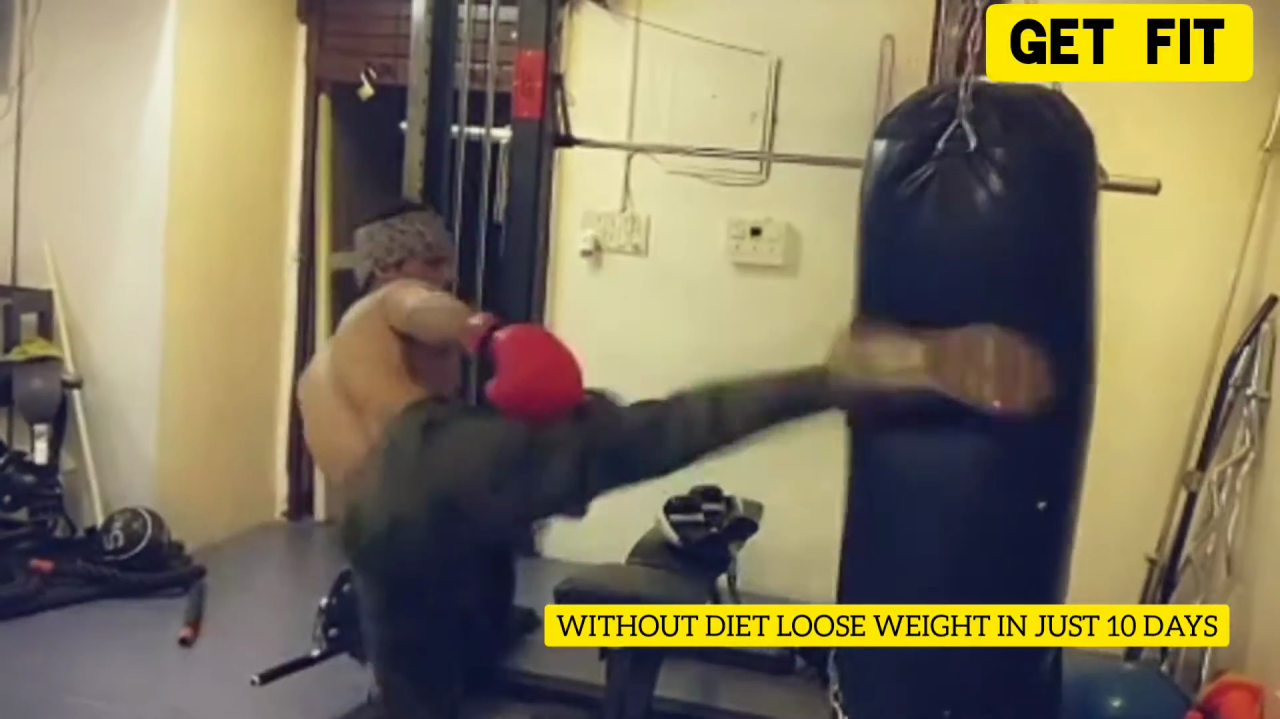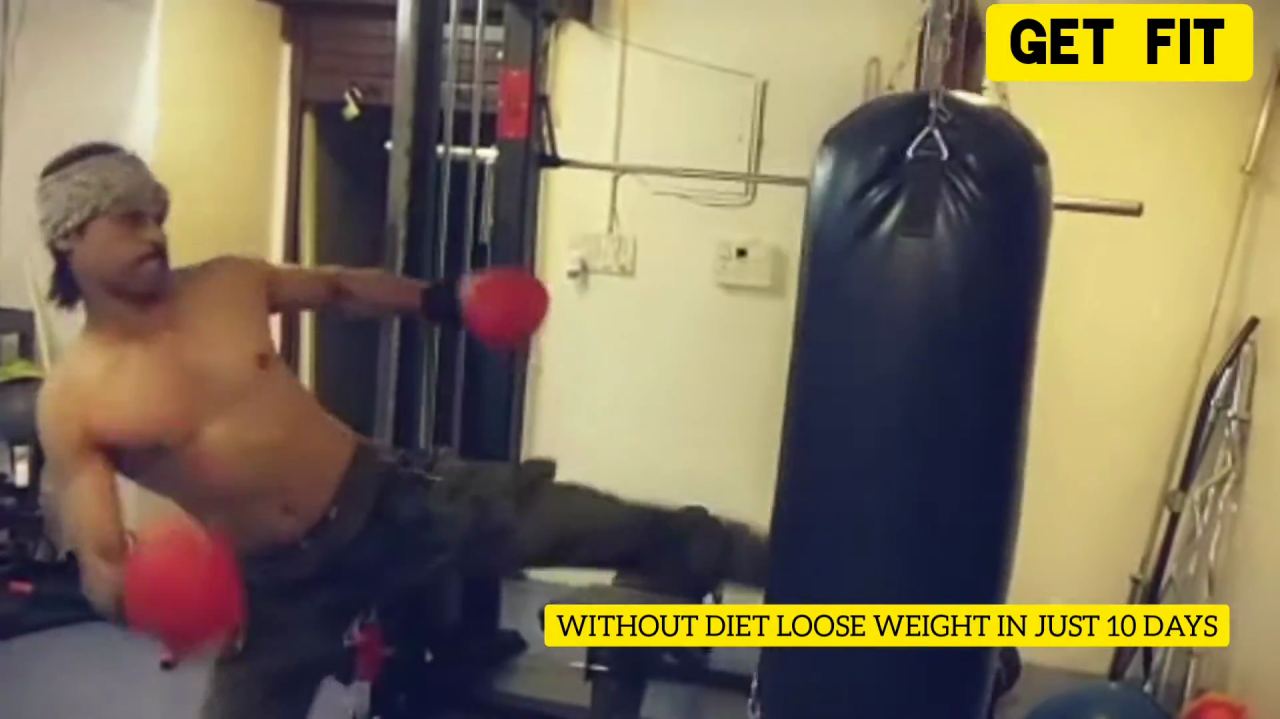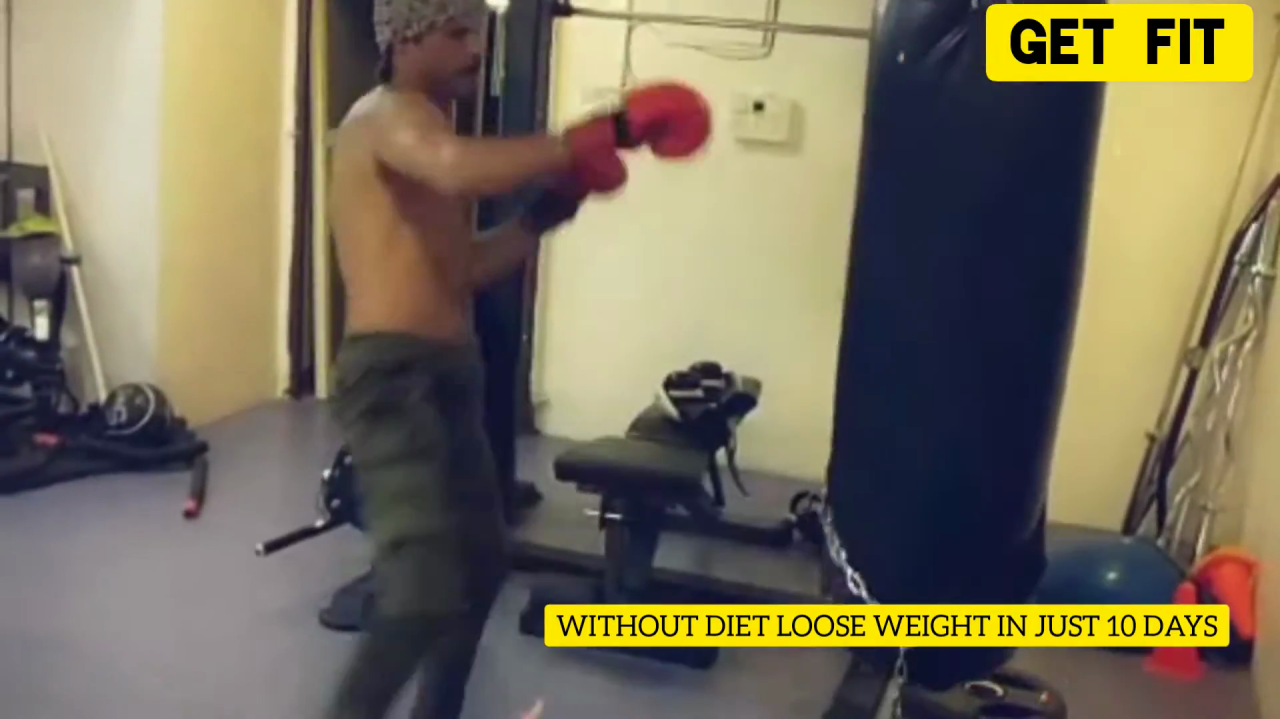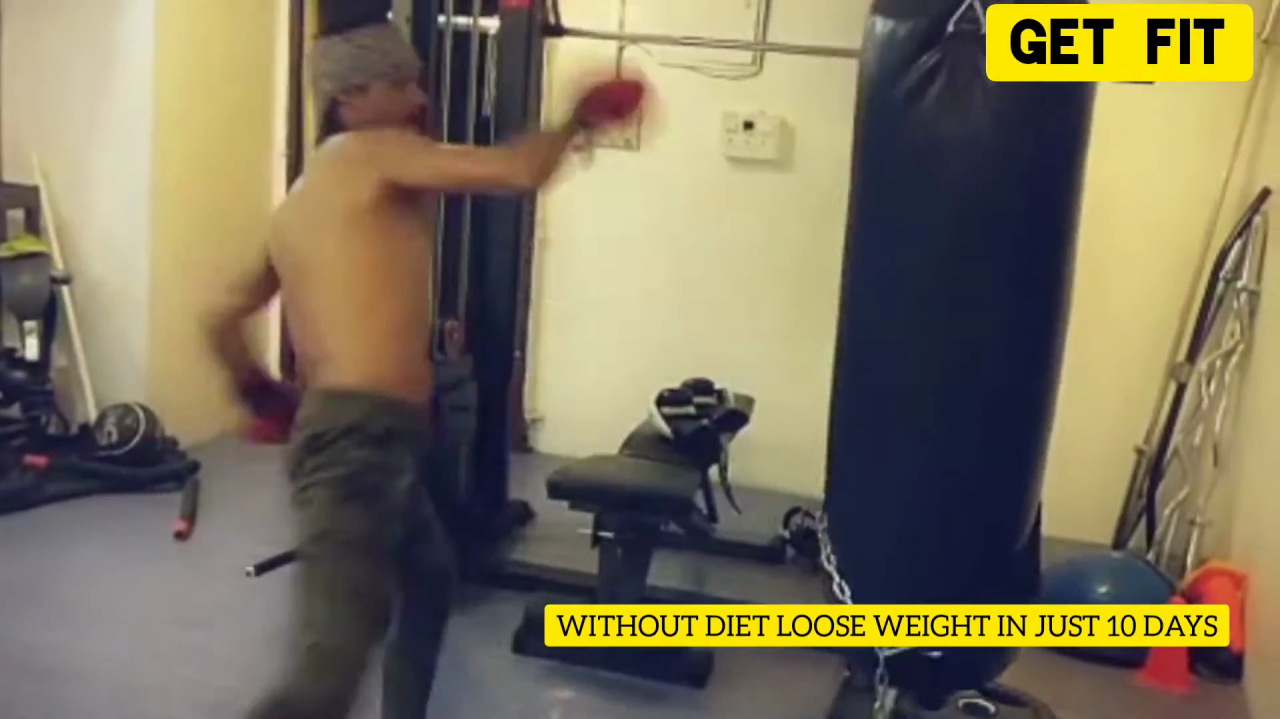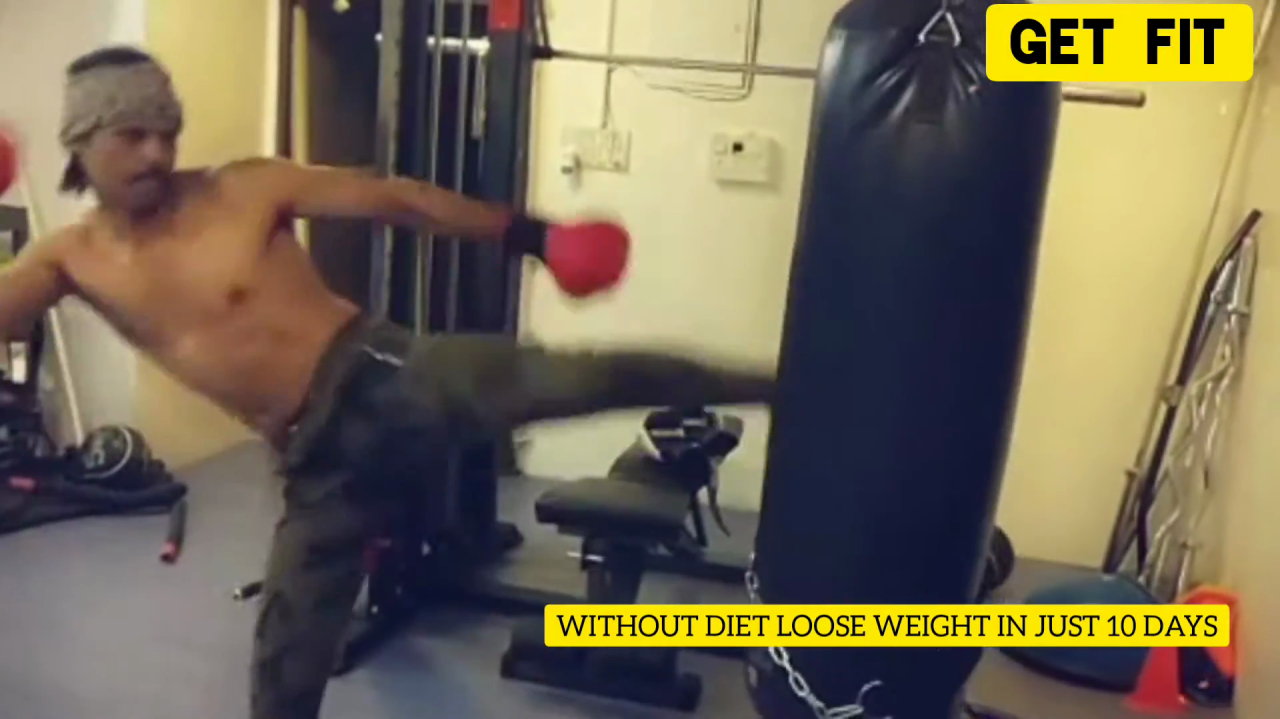
dt=1s
person 1, frame 1
left shoulder: (318, 376)
right shoulder: (393, 303)
right elbow: (431, 313)
right wrist: (484, 336)
left hip: (375, 524)
right hip: (429, 457)
right knee: (663, 427)
right ankle: (868, 370)
person 1, frame 2
left shoulder: (229, 283)
right shoulder: (75, 400)
left elbow: (334, 286)
right elbow: (104, 567)
left wrist: (439, 301)
right wrist: (134, 588)
left hip: (380, 503)
right hip: (280, 577)
left knee: (585, 526)
left ankle: (778, 568)
person 1, frame 3
left shoulder: (416, 128)
right shoulder: (388, 117)
left elbow: (467, 270)
right elbow: (462, 170)
left wrist: (547, 214)
right wrist: (610, 130)
left hip: (441, 376)
right hip: (392, 379)
left knee: (477, 566)
right knee: (426, 597)
person 1, frame 4
left shoulder: (299, 209)
right shoulder: (373, 154)
left elbow: (223, 329)
right elbow: (519, 171)
left wrist: (275, 402)
right wrist: (583, 114)
left hip: (354, 440)
right hip: (361, 445)
left knee: (428, 587)
person 1, frame 5
left shoulder: (247, 187)
right shoulder: (75, 256)
left elbow: (391, 196)
left wrist: (528, 233)
left hip: (370, 380)
right hip: (313, 457)
left knee: (570, 380)
left ankle: (770, 388)
